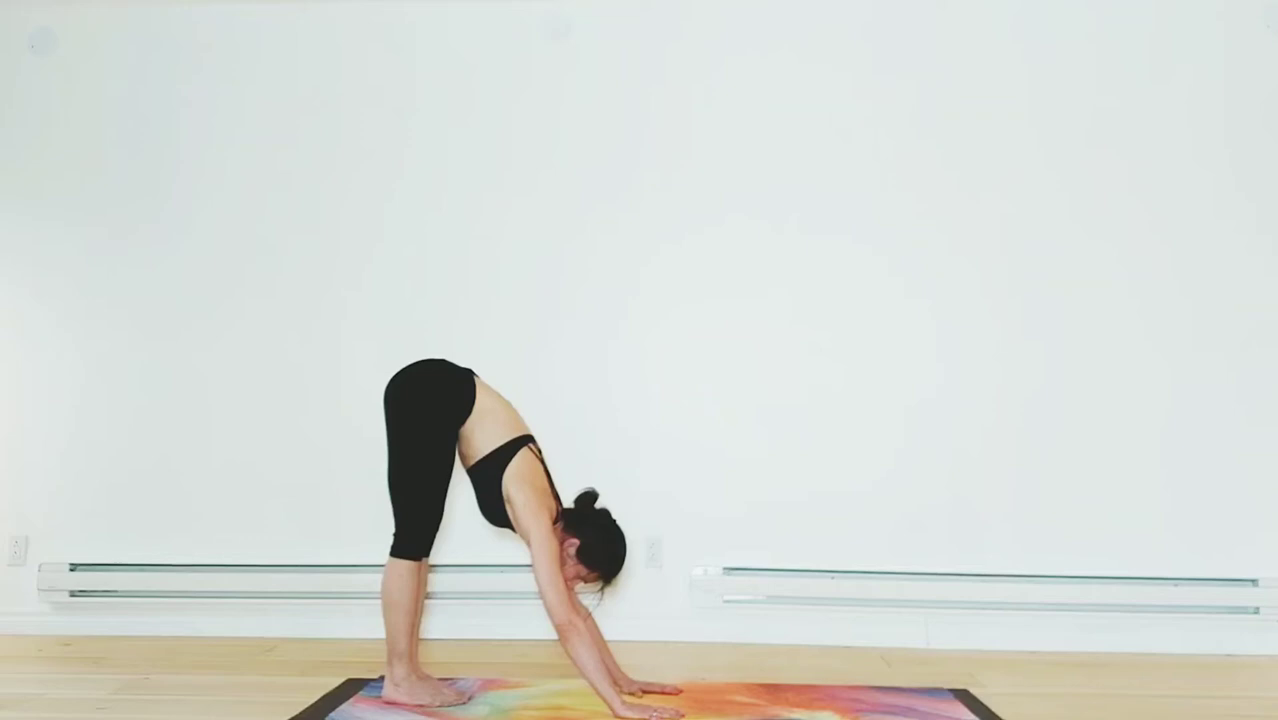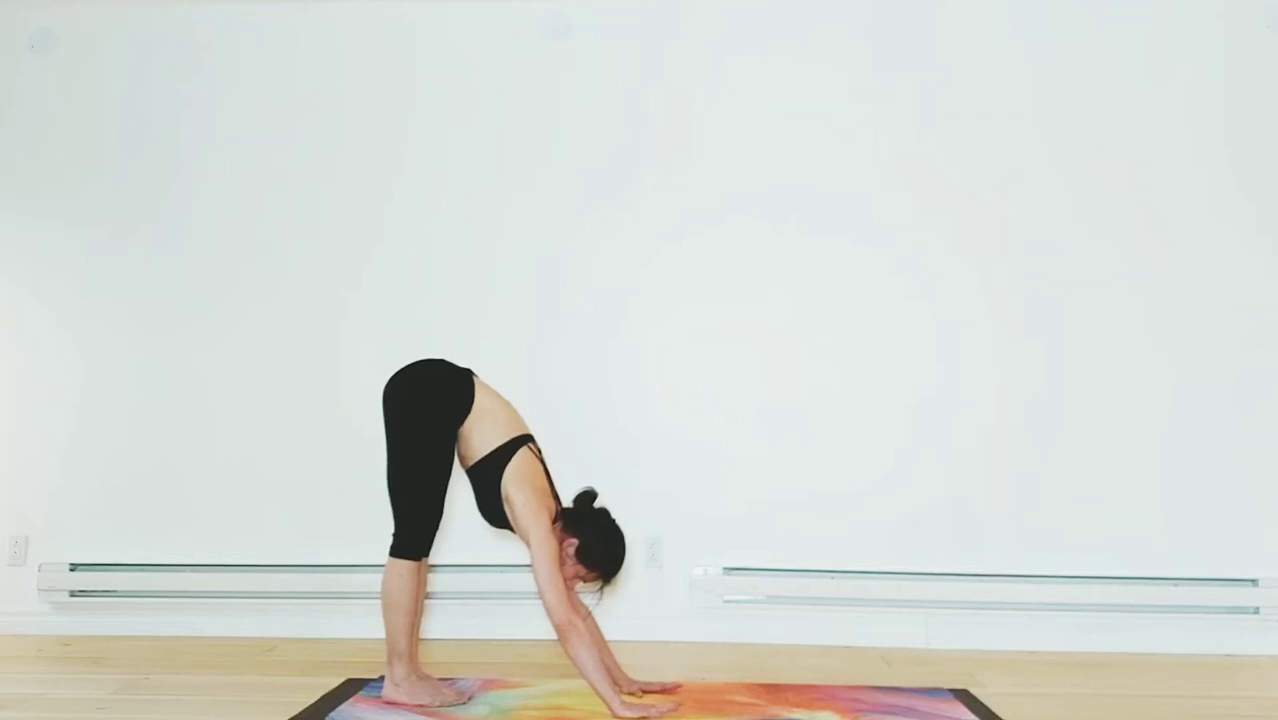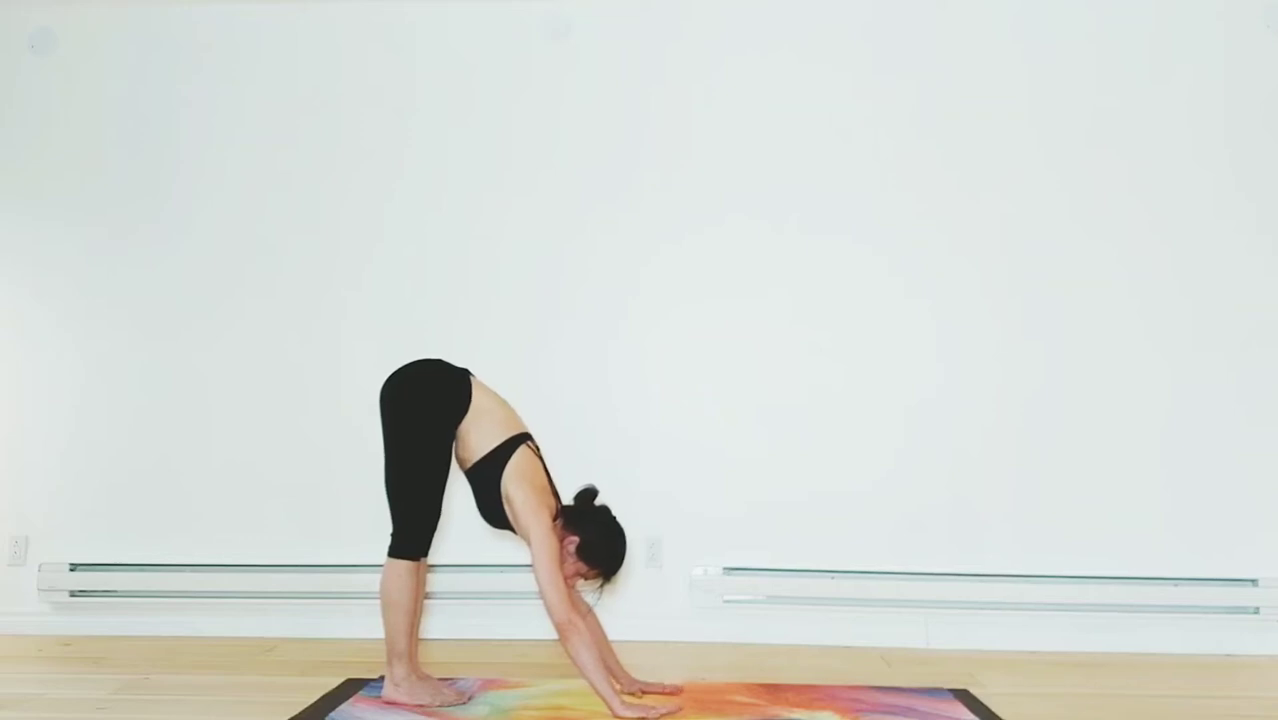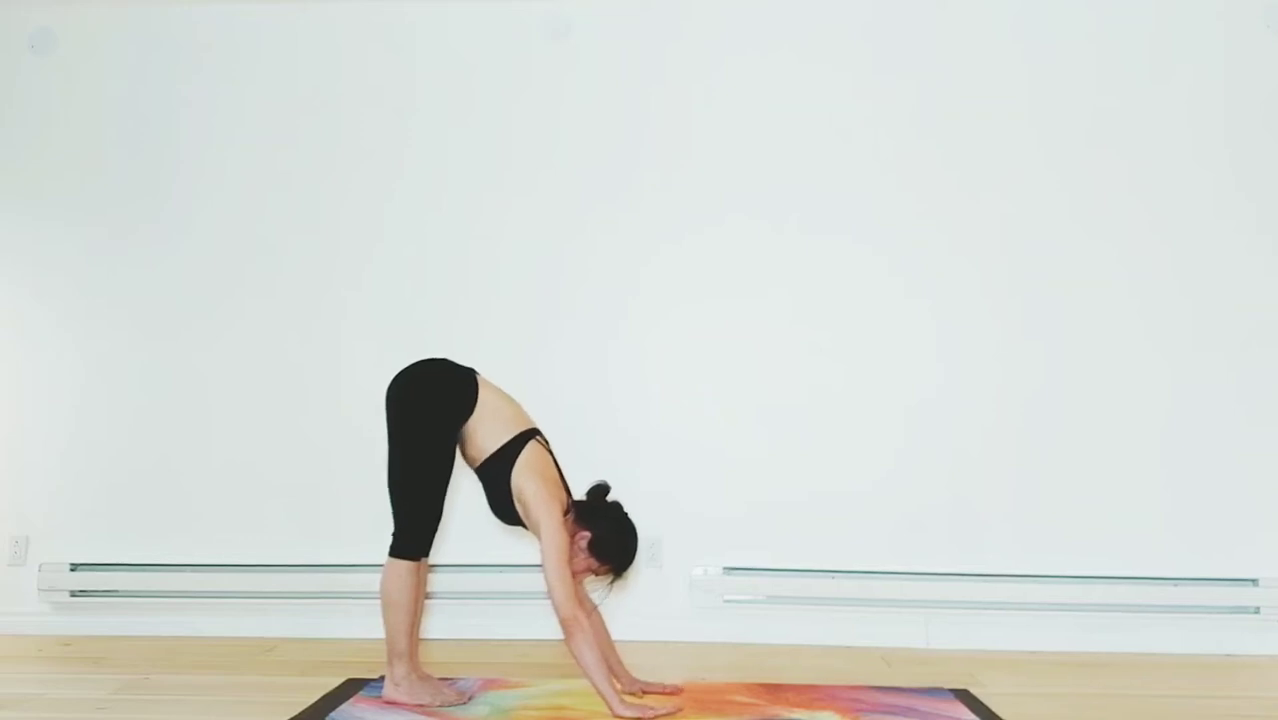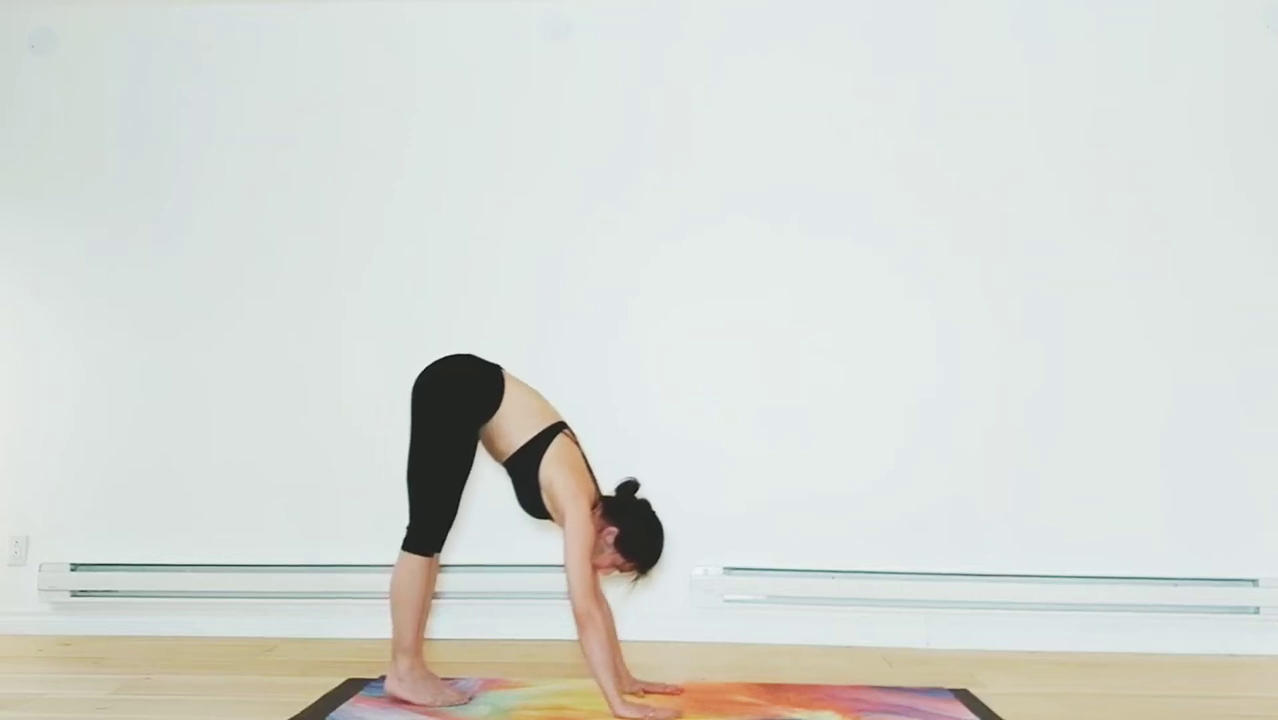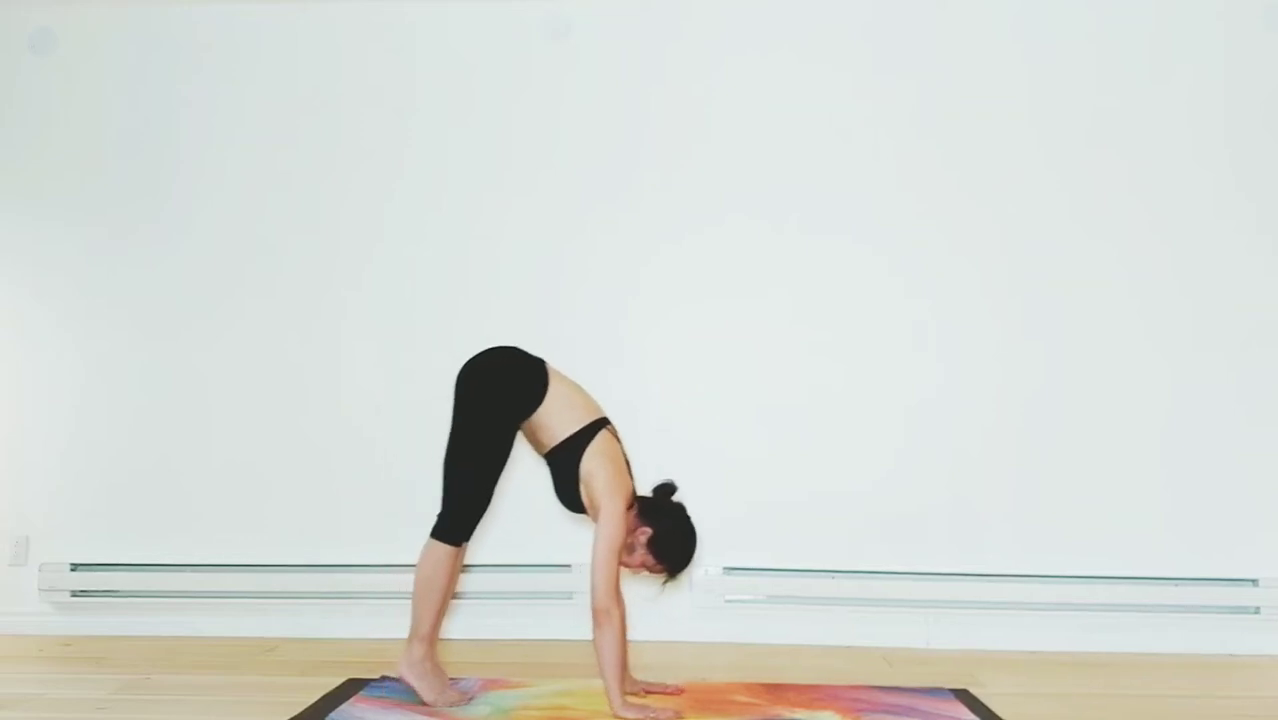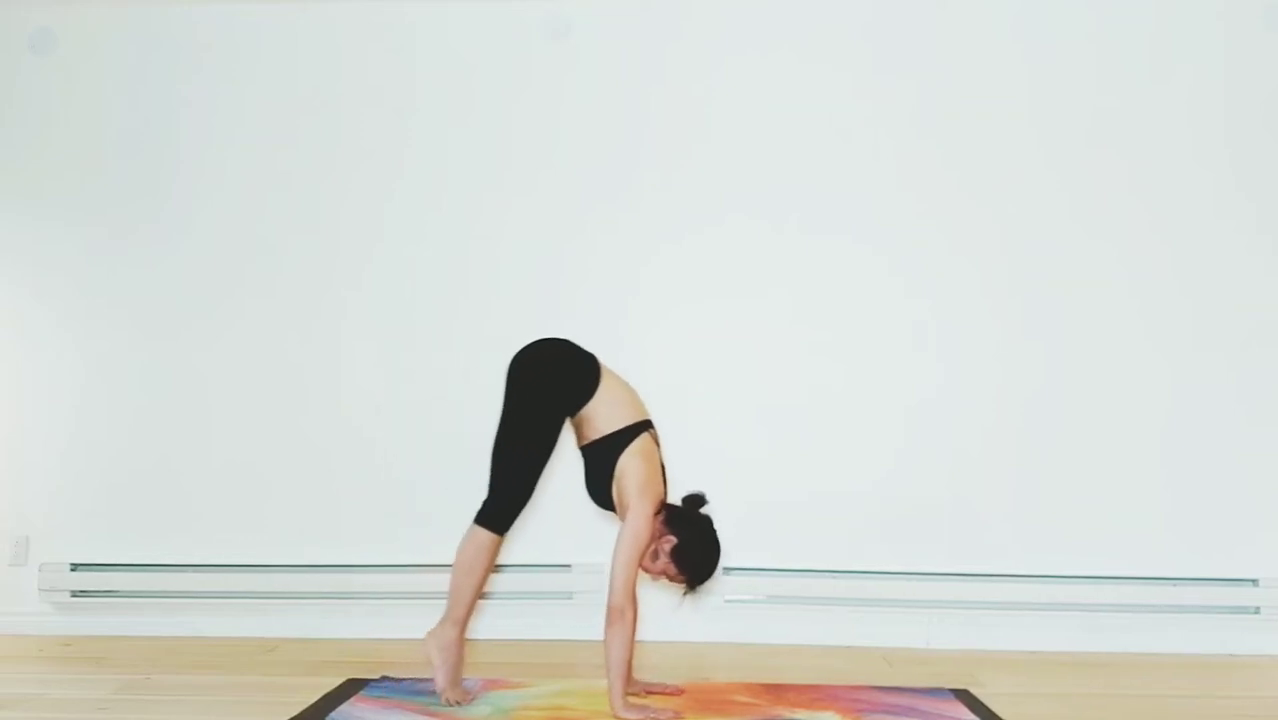
dt=0.3s
person 1, frame 1
left shoulder: (549, 518)
right shoulder: (539, 522)
left elbow: (574, 610)
right elbow: (566, 624)
left wrist: (622, 680)
left hip: (444, 398)
right hip: (424, 395)
left knee: (420, 539)
right knee: (413, 538)
left ankle: (408, 671)
right ankle: (399, 678)
person 1, frame 2
left shoulder: (549, 517)
right shoulder: (537, 521)
left elbow: (575, 609)
right elbow: (566, 623)
left wrist: (622, 680)
left hip: (444, 399)
right hip: (424, 396)
left knee: (419, 539)
right knee: (412, 538)
left ankle: (408, 672)
right ankle: (399, 679)
person 1, frame 3
left shoulder: (548, 516)
right shoulder: (538, 519)
left elbow: (577, 607)
right elbow: (566, 622)
left wrist: (624, 679)
left hip: (440, 398)
right hip: (421, 395)
left knee: (417, 539)
right knee: (410, 539)
left ankle: (408, 671)
right ankle: (399, 679)
person 1, frame 4
left shoulder: (561, 513)
right shoulder: (550, 514)
left elbow: (582, 604)
right elbow: (570, 616)
left wrist: (624, 678)
left hip: (448, 398)
right hip: (427, 394)
left knee: (419, 540)
right knee: (413, 539)
left ankle: (408, 672)
right ankle: (399, 678)
person 1, frame 5
left shoulder: (586, 505)
right shoulder: (580, 509)
left elbow: (594, 599)
right elbow: (585, 612)
left wrist: (624, 679)
left hip: (470, 393)
right hip: (452, 391)
left knee: (431, 534)
right knee: (427, 533)
left ankle: (412, 668)
right ankle: (404, 671)
person 1, frame 6
left shoulder: (620, 503)
right shoulder: (613, 503)
left elbow: (610, 598)
right elbow: (604, 607)
left wrist: (624, 679)
left hip: (515, 383)
right hip: (498, 381)
left knee: (461, 522)
right knee: (458, 521)
right ankle: (418, 655)
person 1, frame 7
left shoulder: (647, 503)
right shoulder: (643, 506)
left elbow: (624, 599)
right elbow: (619, 607)
left wrist: (626, 680)
left hip: (563, 375)
right hip: (550, 372)
left knee: (504, 509)
right knee: (502, 508)
right ankle: (447, 634)
